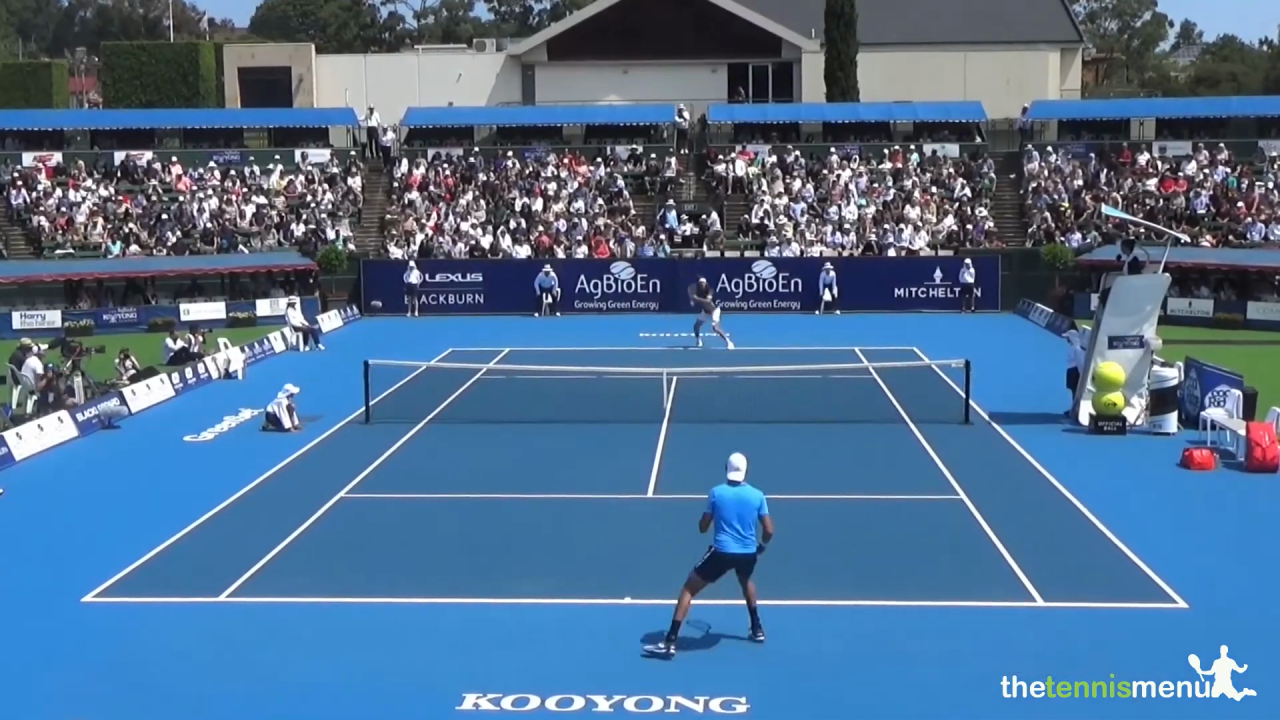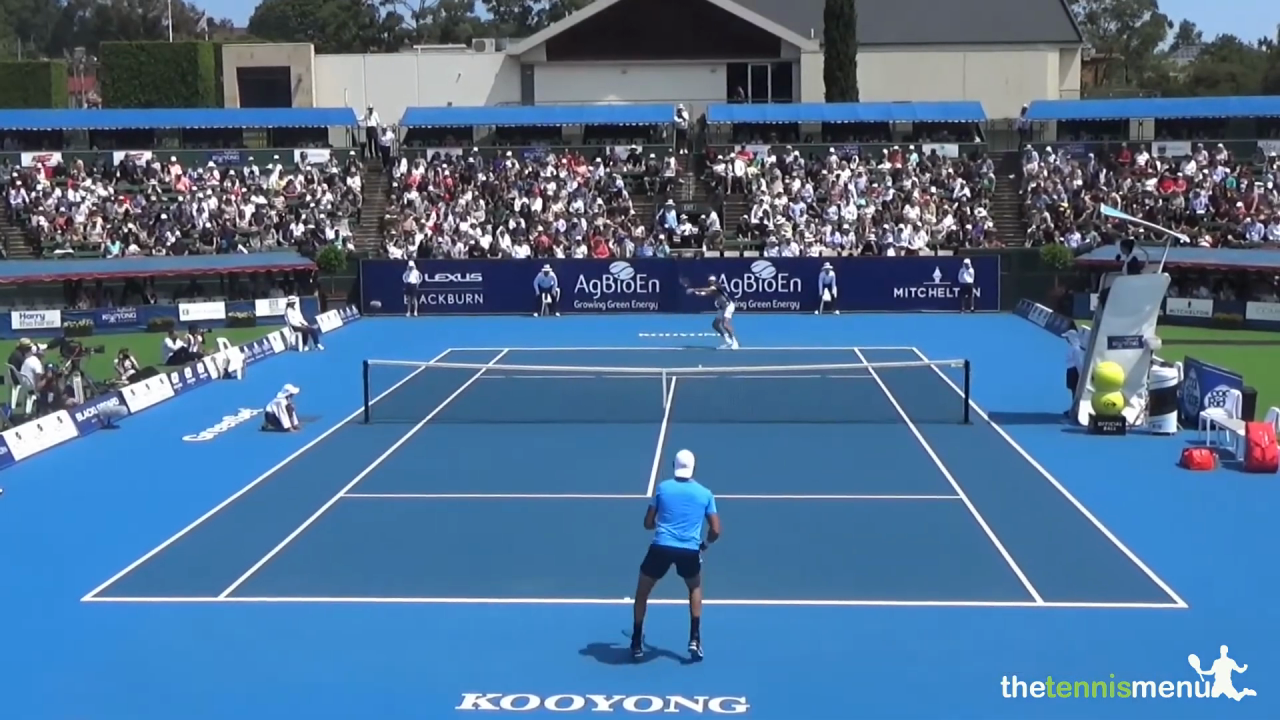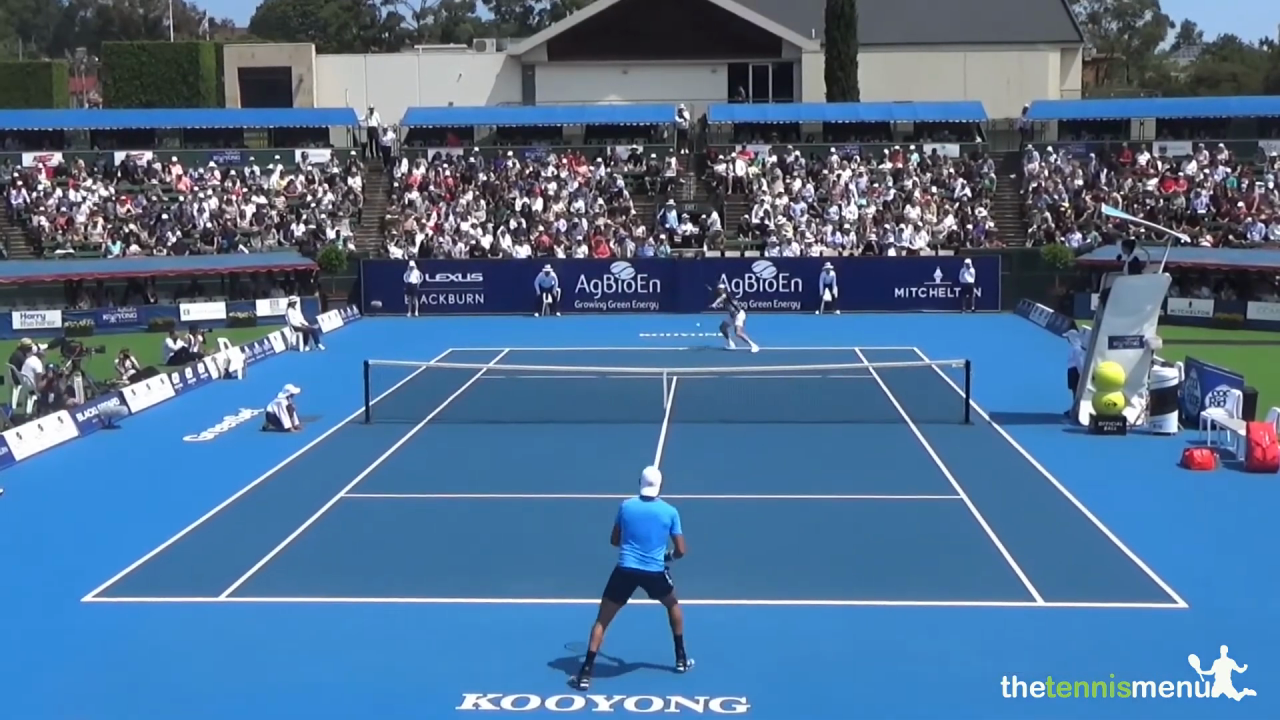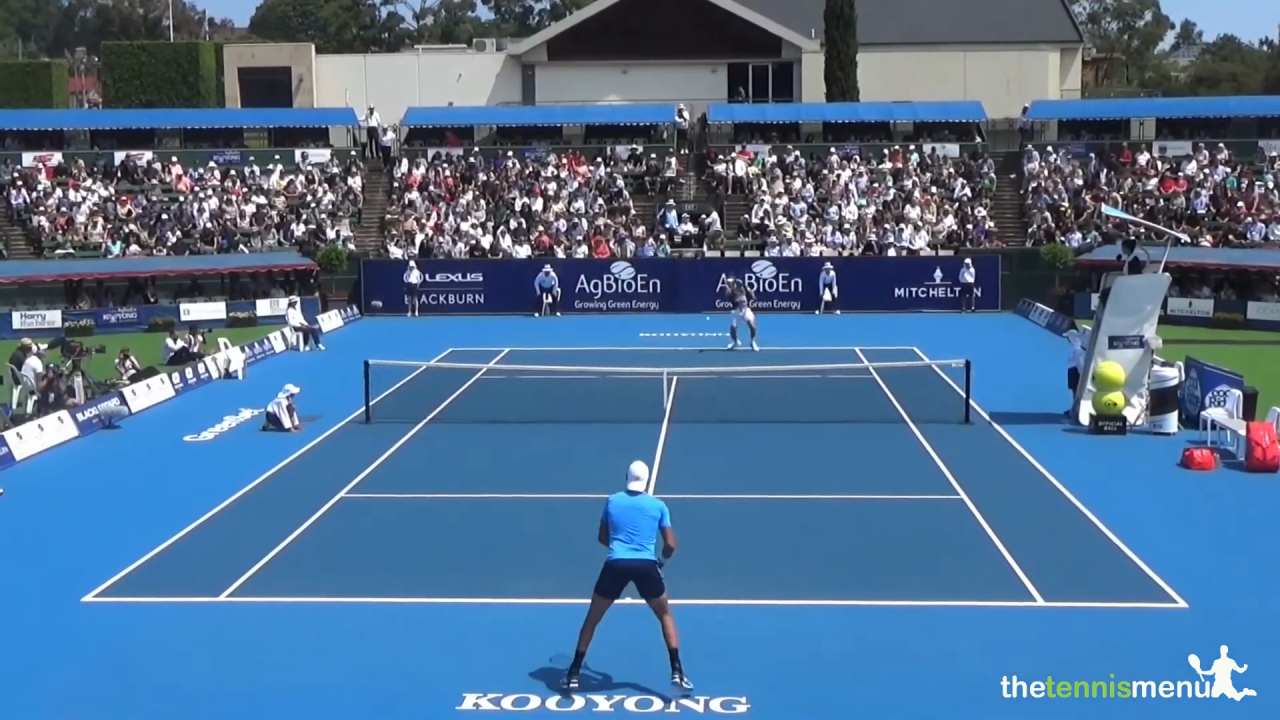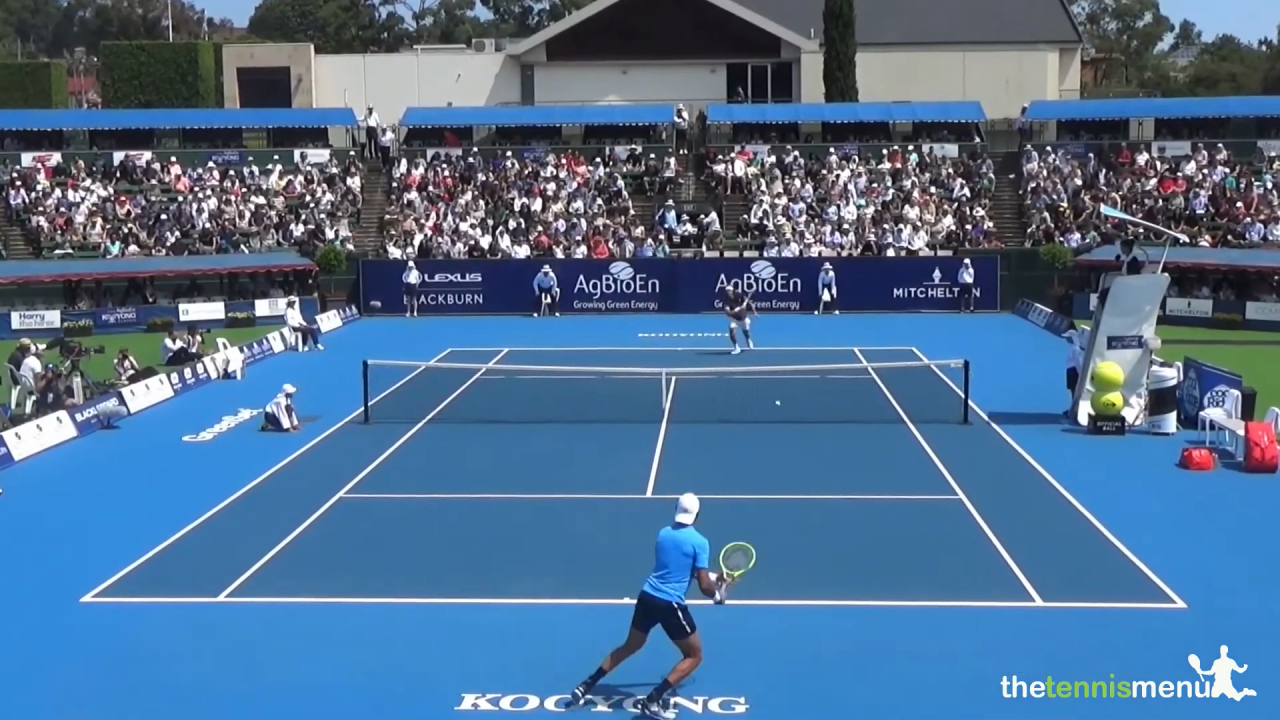
dt=0.3s
person 1, frame 1
left shoulder: (716, 493)
right shoulder: (756, 495)
left elbow: (703, 526)
right elbow: (768, 531)
right wrist: (762, 545)
left hip: (720, 553)
right hip: (747, 554)
left knee: (688, 592)
right knee: (747, 583)
left ankle: (670, 642)
right ankle: (757, 630)
person 1, frame 2
left shoulder: (662, 488)
right shoulder: (704, 493)
left elbow: (648, 523)
right elbow: (716, 531)
right wrist: (705, 543)
left hip: (661, 547)
right hip: (690, 551)
left knee: (641, 594)
right knee: (695, 589)
left ankle: (636, 645)
right ankle: (695, 639)
person 1, frame 3
left shoulder: (625, 507)
right shoulder: (669, 512)
left elbow: (614, 540)
right elbow: (681, 551)
right wrist: (668, 556)
left hip: (625, 570)
right hip: (654, 572)
left knee: (602, 621)
right knee: (673, 605)
left ankle: (584, 674)
right ankle: (681, 659)
person 1, frame 4
left shoulder: (612, 501)
right shoulder: (658, 506)
left elbow: (603, 538)
right elbow: (671, 545)
right wrist: (661, 560)
left hip: (615, 564)
right hip: (646, 566)
left knee: (592, 619)
right knee: (665, 616)
left ankle: (574, 673)
right ankle: (677, 672)
person 1, frame 5
left shoulder: (664, 533)
right shoulder: (699, 541)
right elbow: (705, 587)
left wrist: (713, 577)
right wrist: (718, 594)
left hip: (648, 598)
right hip: (671, 605)
left knee: (629, 647)
right knee: (694, 656)
left ankle: (585, 687)
right ankle: (654, 701)
